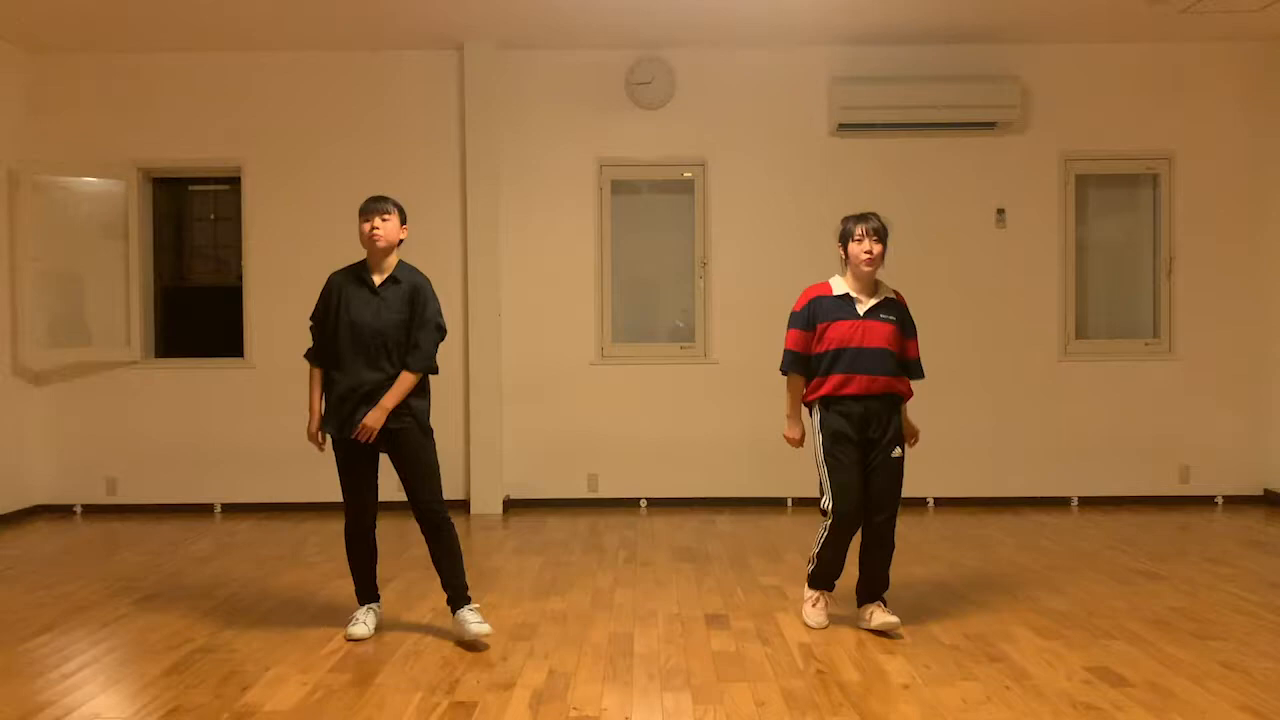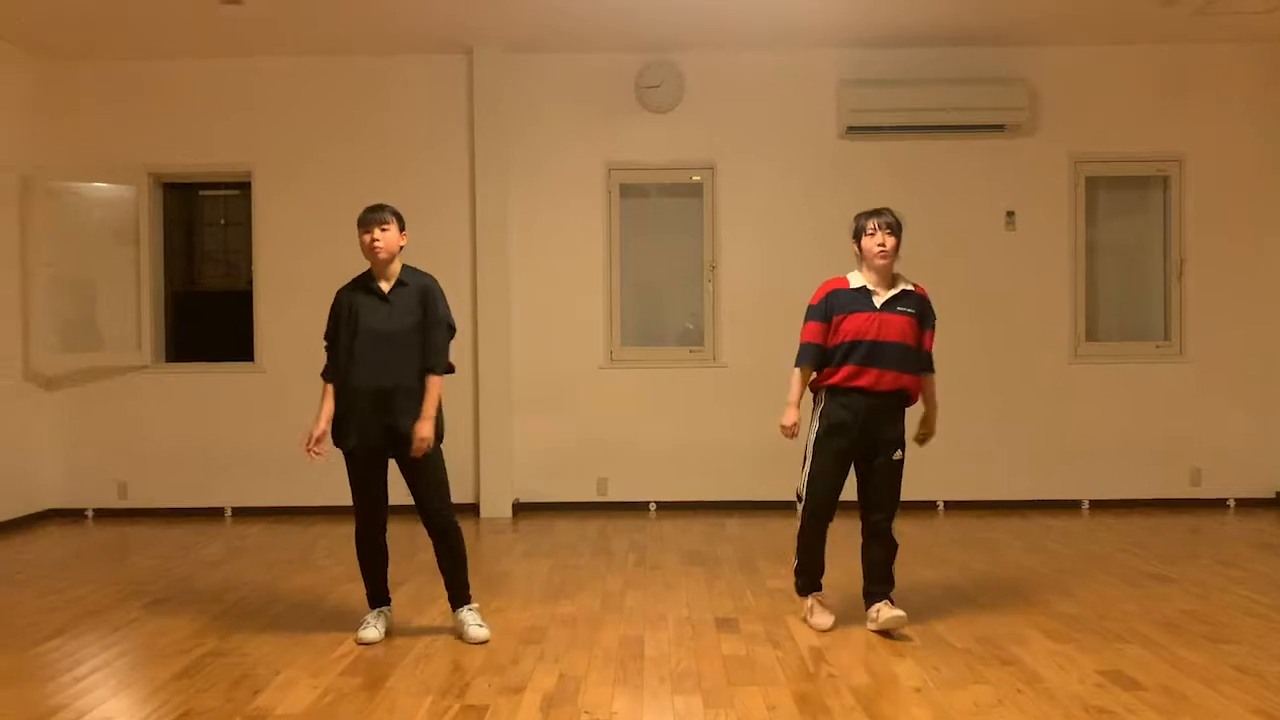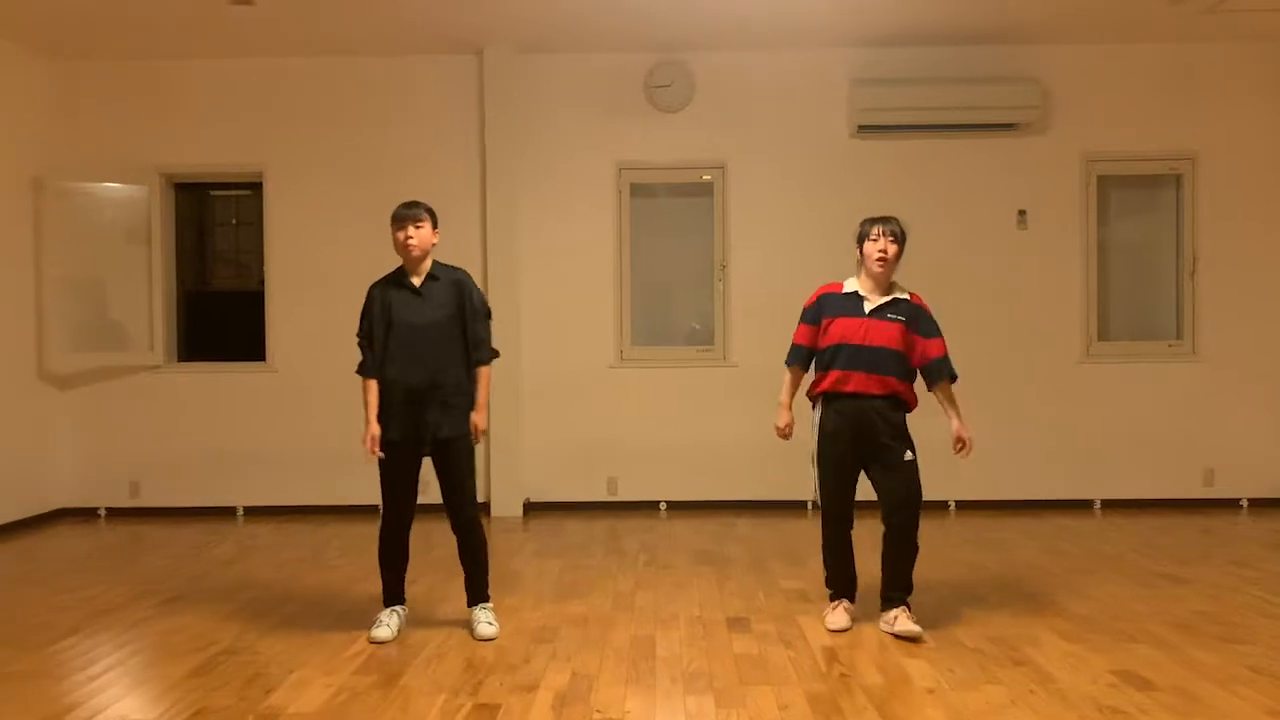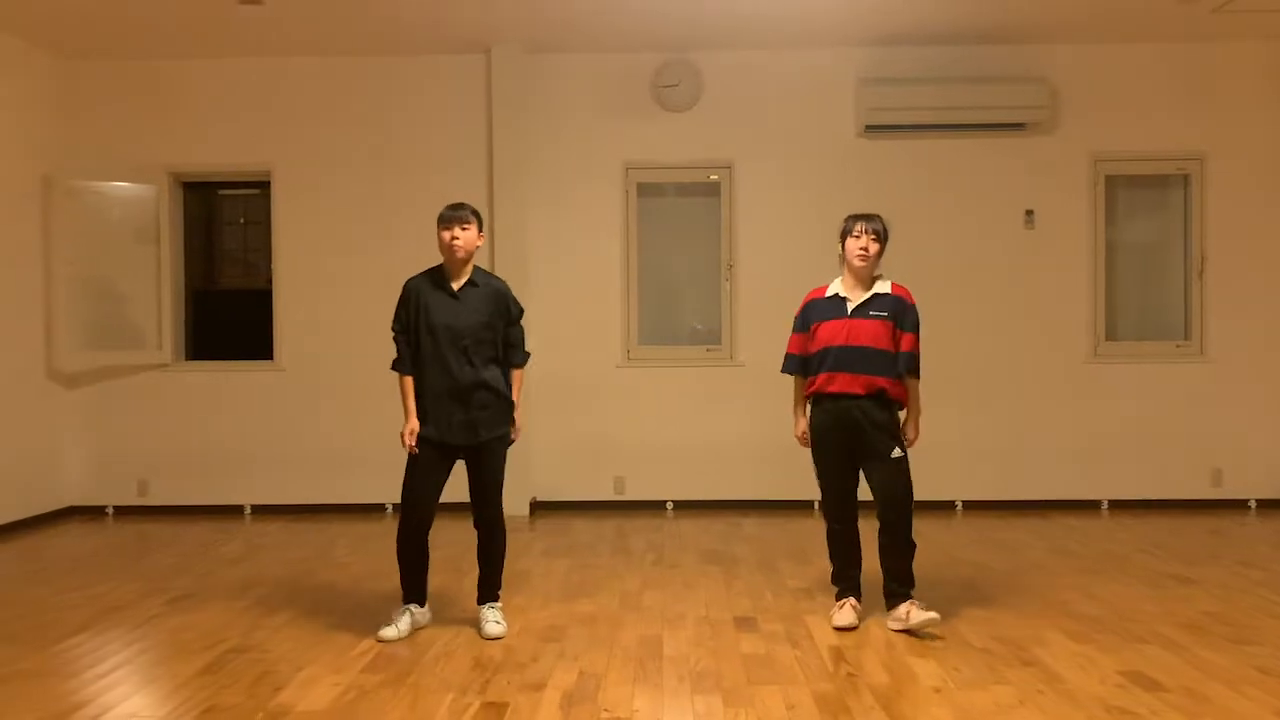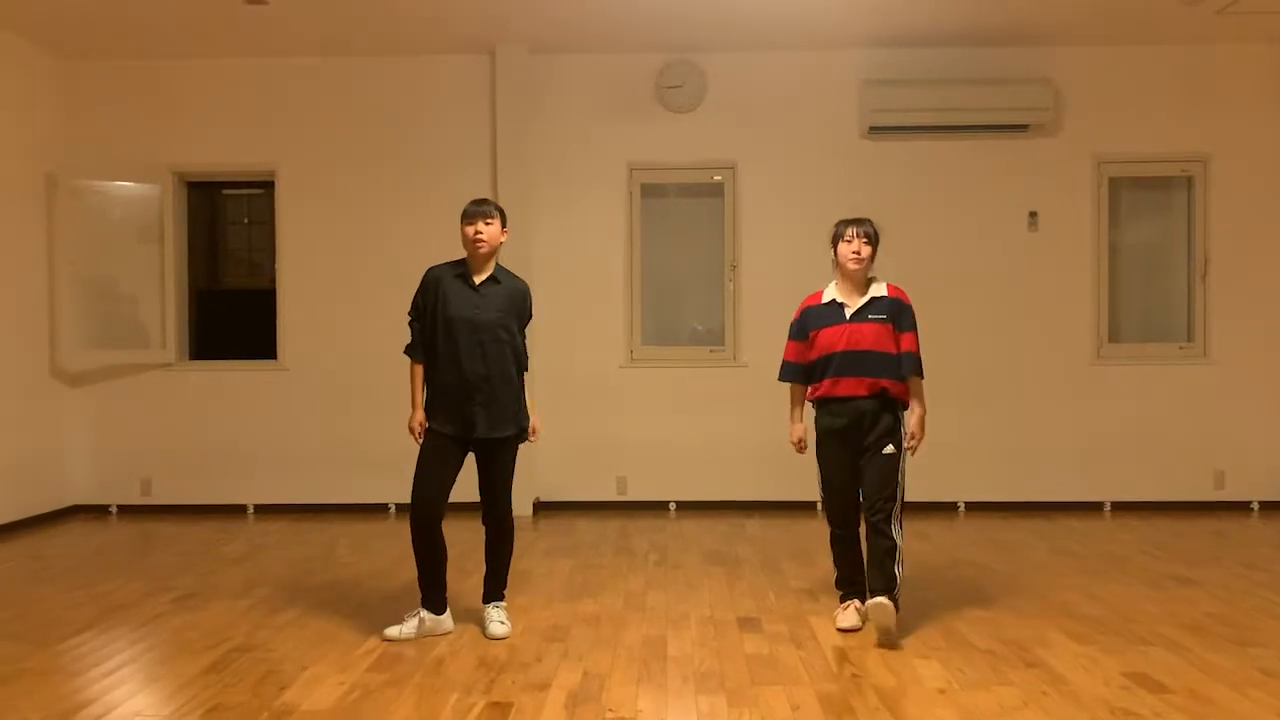
dt=0.3s
person 1, frame 1
left shoulder: (415, 285)
right shoulder: (339, 285)
left elbow: (420, 358)
right elbow: (320, 352)
left wrist: (383, 409)
right wrist: (315, 408)
left hip: (404, 414)
right hip: (348, 416)
left knee: (432, 510)
right knee: (359, 517)
left ankle: (462, 608)
right ankle: (368, 604)
person 1, frame 2
left shoulder: (425, 289)
right shoulder: (348, 297)
left elbow: (437, 359)
right elbow: (335, 367)
left wrist: (427, 417)
right wrist: (323, 419)
left hip: (411, 423)
right hip: (361, 425)
left knee: (440, 516)
right knee: (369, 522)
left ankle: (464, 607)
right ankle: (378, 608)
person 1, frame 3
left shoulder: (458, 285)
right shoulder: (381, 293)
left elbow: (481, 351)
right elbow: (370, 362)
left wrist: (480, 407)
right wrist: (371, 419)
left hip: (451, 418)
right hip: (398, 421)
left knee: (465, 515)
right knee: (396, 517)
left ankle: (480, 604)
right ankle: (393, 606)
person 1, frame 4
left shoulder: (496, 291)
right shoulder: (417, 290)
left elbow: (515, 353)
right elbow: (406, 359)
left wrist: (514, 406)
right wrist: (410, 415)
left hip: (487, 419)
right hip: (434, 422)
left knee: (489, 516)
right knee: (414, 515)
left ankle: (490, 603)
right ankle: (413, 604)
person 1, frame 5
left shoulder: (515, 290)
right shoulder: (437, 281)
right elbow: (419, 348)
left wrist: (527, 409)
right wrist: (416, 406)
left hip: (499, 418)
right hip: (445, 418)
left knee: (497, 514)
right knee: (424, 511)
left ankle: (494, 603)
right ankle: (434, 610)
person 2, frame 1
left shoulder: (895, 305)
right shoulder: (815, 300)
left elbow: (907, 367)
right elbow: (796, 365)
left wrist: (906, 419)
right wrist: (792, 417)
left hip: (885, 417)
right hip: (836, 414)
left knee: (882, 516)
right knee: (844, 508)
left ankle: (872, 601)
right ankle: (818, 588)
person 2, frame 2
left shoulder: (916, 300)
right shoulder: (833, 293)
left elbow: (923, 365)
right elbow: (809, 355)
left wrist: (931, 411)
right wrist: (793, 404)
left hip: (888, 413)
right hip: (838, 407)
left knee: (880, 514)
right knee: (817, 502)
left ankle: (878, 601)
right ankle: (811, 592)
person 2, frame 3
left shoulder: (912, 308)
right shoulder: (827, 298)
left elbow: (936, 370)
right elbow: (800, 357)
left wrist: (955, 419)
right wrist: (786, 405)
left hip: (888, 417)
right hip: (836, 415)
left knee: (904, 512)
right knee: (835, 515)
left ankle: (896, 607)
right ankle: (839, 598)
person 2, frame 4
left shoulder: (898, 300)
right shoulder: (815, 303)
left elbow: (908, 367)
right elbow: (800, 367)
left wrist: (912, 418)
right wrist: (800, 415)
left hip: (878, 414)
right hip: (829, 415)
left knee: (896, 508)
right knee: (838, 513)
left ankle: (901, 602)
right ankle: (848, 596)
person 2, frame 5
left shoulder: (894, 301)
right shoulder: (812, 308)
left elbow: (910, 366)
right elbow: (798, 372)
left wrist: (918, 414)
right wrist: (797, 420)
left hip: (881, 416)
right hip: (832, 418)
left knee: (881, 509)
right knee: (840, 513)
left ankle: (881, 597)
right ankle: (850, 597)
